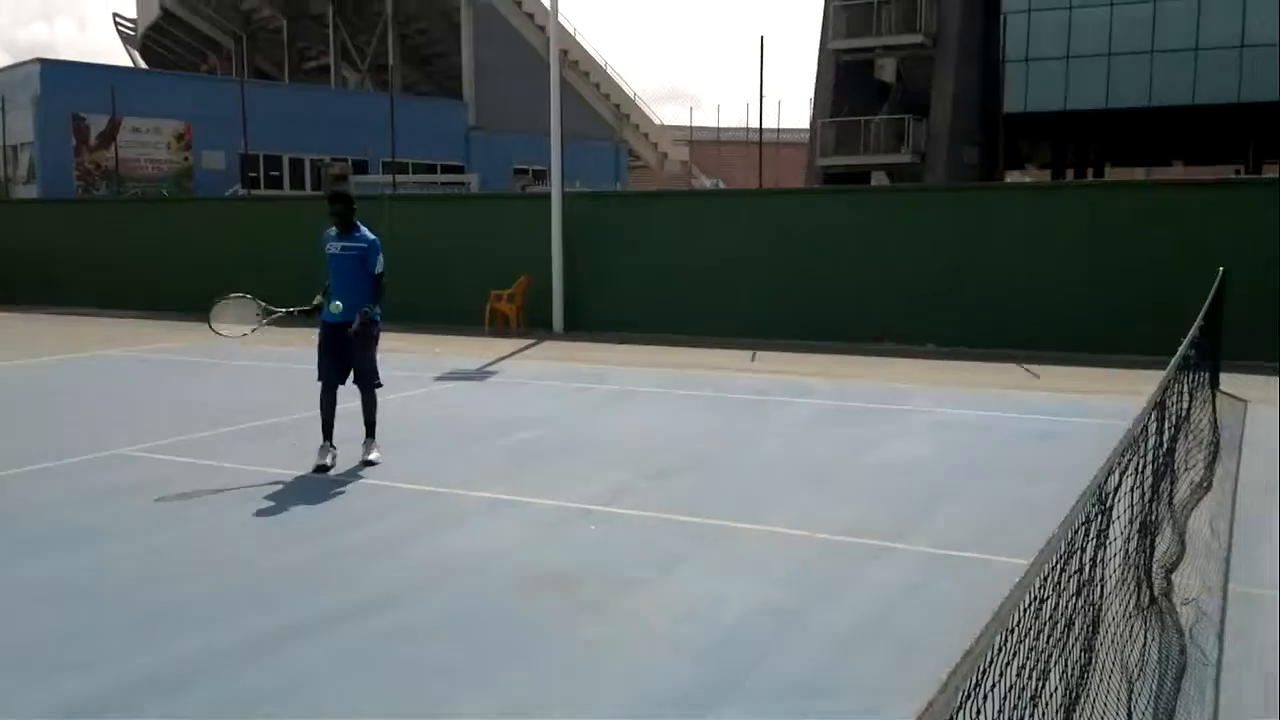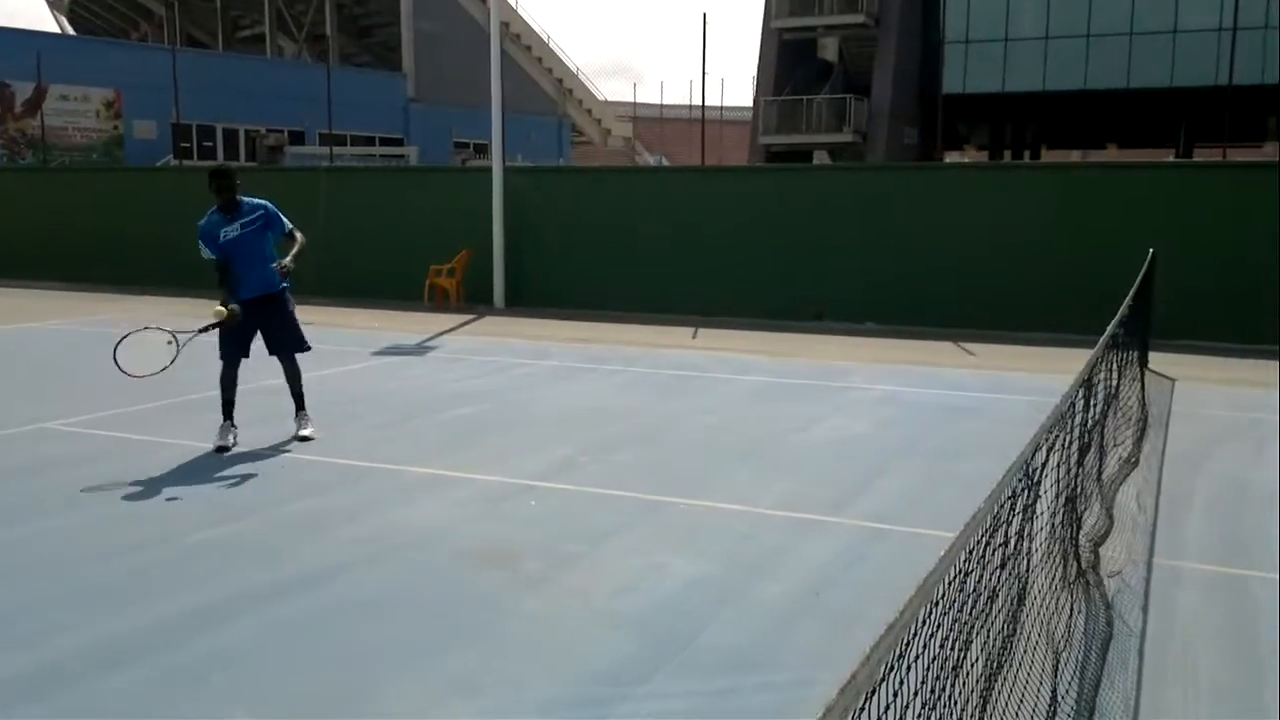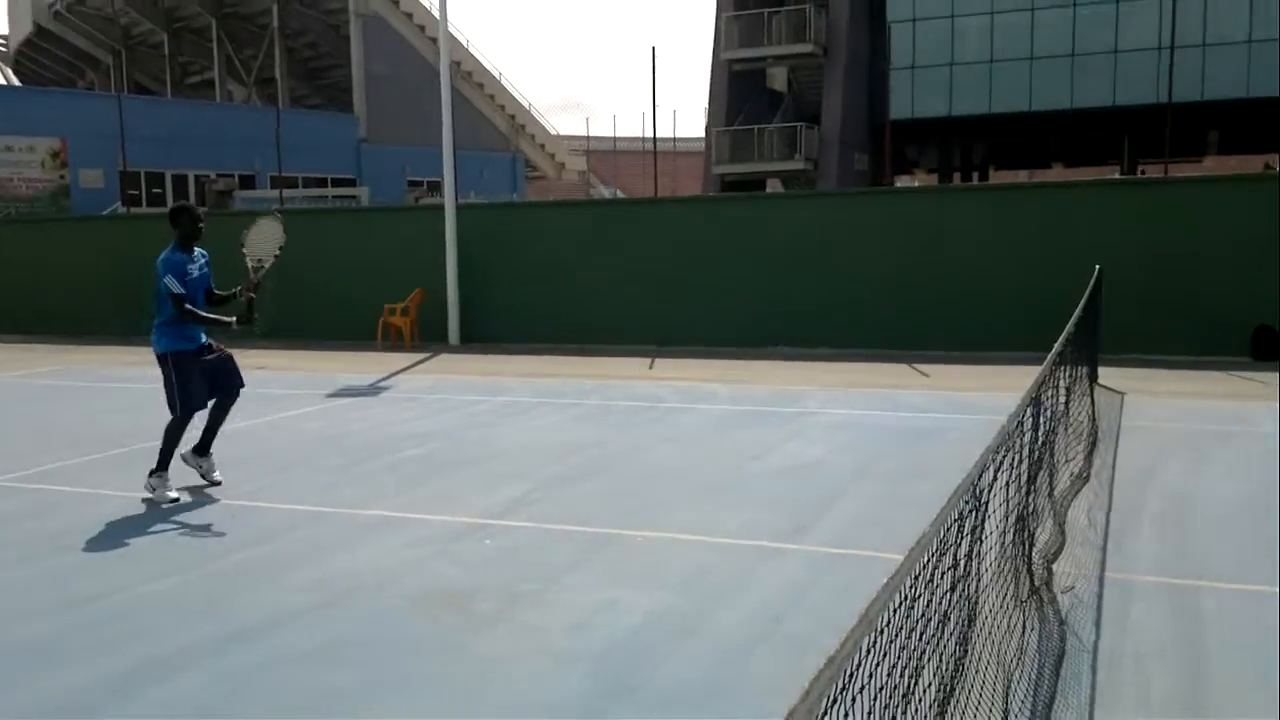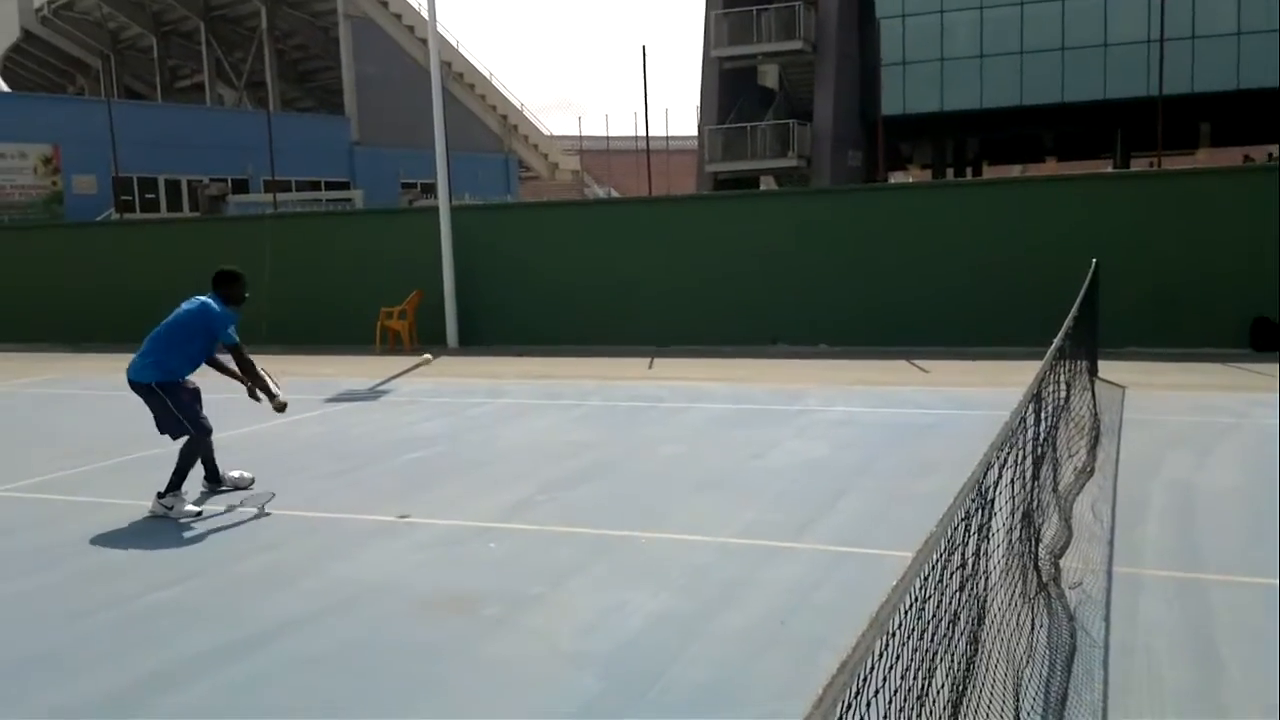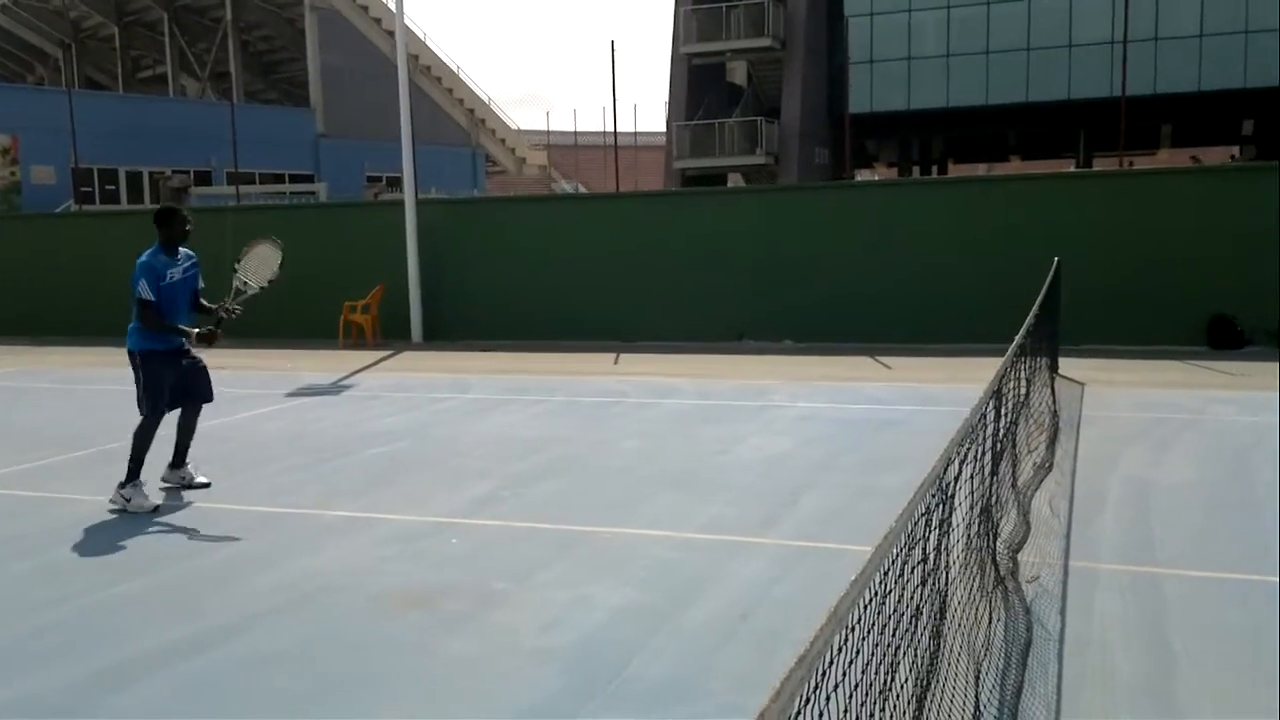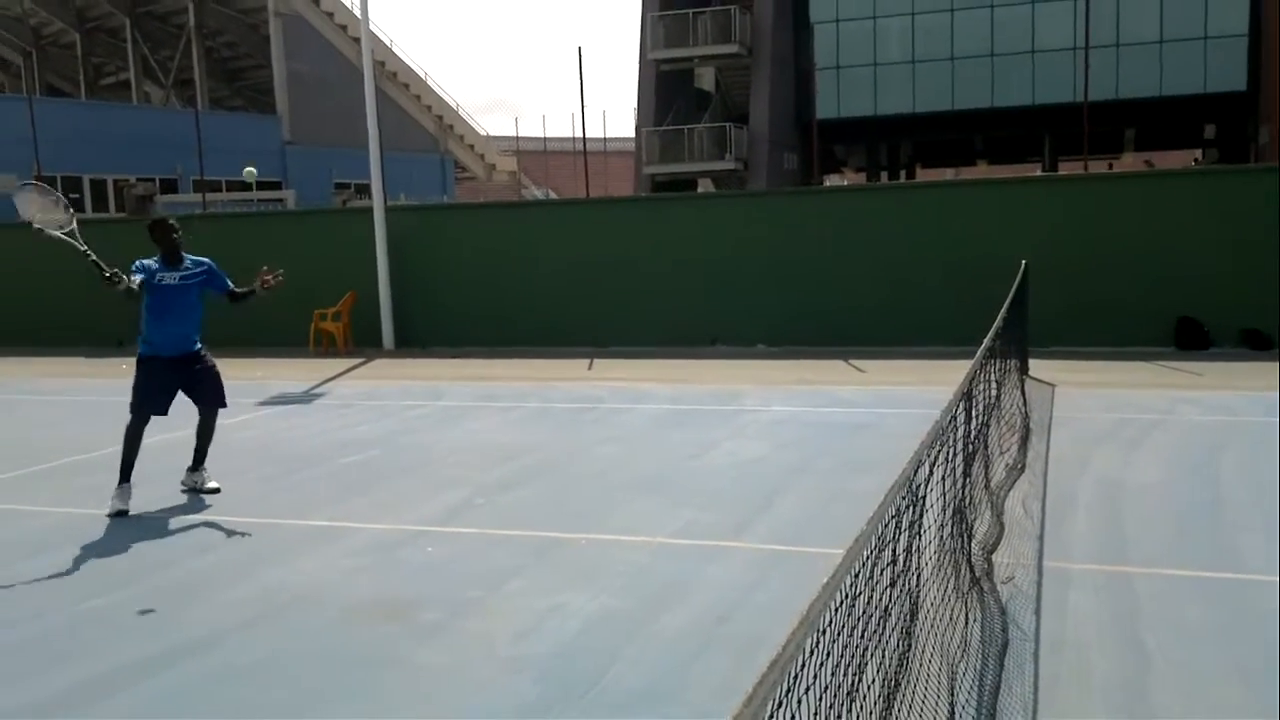
dt=0.7s
person 1, frame 1
left shoulder: (369, 242)
right shoulder: (329, 237)
left elbow: (378, 285)
left wrist: (364, 314)
right wrist: (323, 296)
left hip: (362, 323)
right hip: (332, 322)
left knee: (365, 384)
right knee: (328, 384)
left ankle: (370, 441)
right ankle: (327, 445)
person 1, frame 2
left shoulder: (262, 209)
right shoulder: (208, 227)
left elbow: (296, 236)
right elbow: (222, 272)
left wrist: (289, 258)
right wrist: (230, 303)
left hip: (274, 292)
right hip: (240, 299)
left knee: (287, 354)
right knee: (231, 360)
left ankle: (301, 415)
right ankle: (228, 424)
person 1, frame 3
left shoulder: (202, 256)
right shoulder: (170, 262)
left elbow: (209, 298)
right elbow: (183, 311)
left wrist: (237, 293)
right wrist: (231, 322)
left hip: (200, 341)
right hip: (174, 347)
left knee: (231, 390)
right knee: (185, 411)
left ankle: (200, 454)
right ankle: (158, 476)
person 1, frame 4
left shoulder: (203, 305)
right shoulder: (220, 315)
right elbow: (243, 361)
left wrist: (241, 378)
right wrist: (273, 397)
left hip: (159, 373)
right hip: (152, 377)
left knee: (198, 422)
right knee: (200, 431)
left ankle: (214, 477)
right ankle: (168, 497)
person 1, frame 5
left shoulder: (190, 259)
right shoulder: (148, 265)
left elbow: (194, 301)
right elbow: (146, 318)
left wrist: (215, 310)
right wrist: (191, 334)
left hip: (177, 347)
right hip: (148, 349)
left knee: (194, 402)
right knee: (153, 413)
left ankle: (177, 468)
right ankle: (128, 487)
person 1, frame 6
left shoulder: (202, 266)
right shoulder: (144, 267)
left elbow: (233, 295)
right elbow: (134, 290)
left wrist: (256, 288)
right wrist: (124, 285)
left hip: (191, 352)
right hip: (154, 355)
left knee: (210, 409)
right knee: (139, 417)
left ankle: (196, 472)
right ankle: (123, 486)
